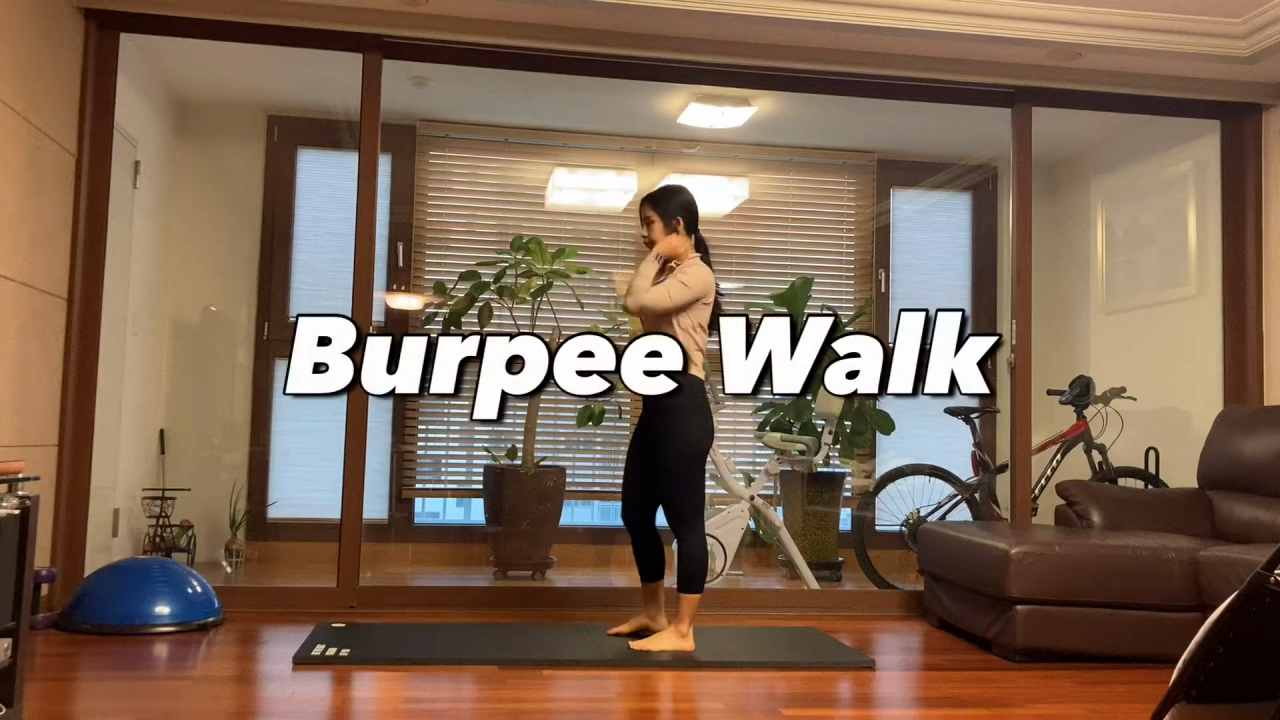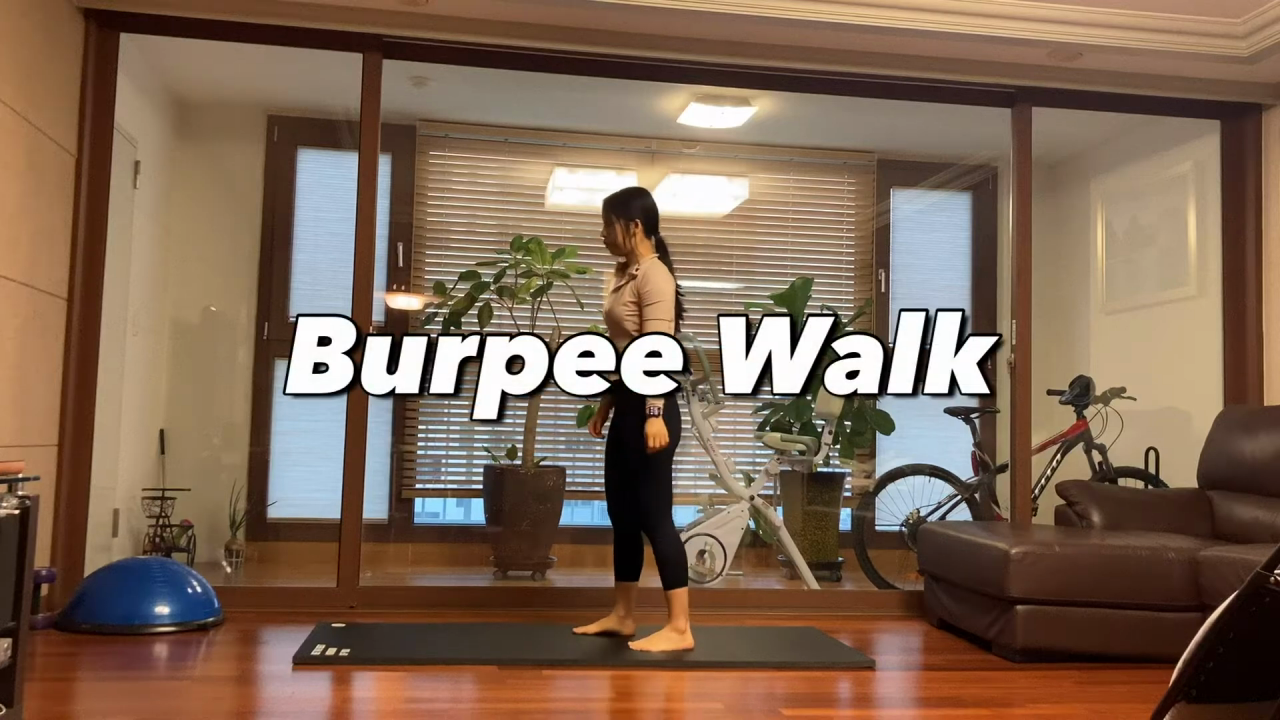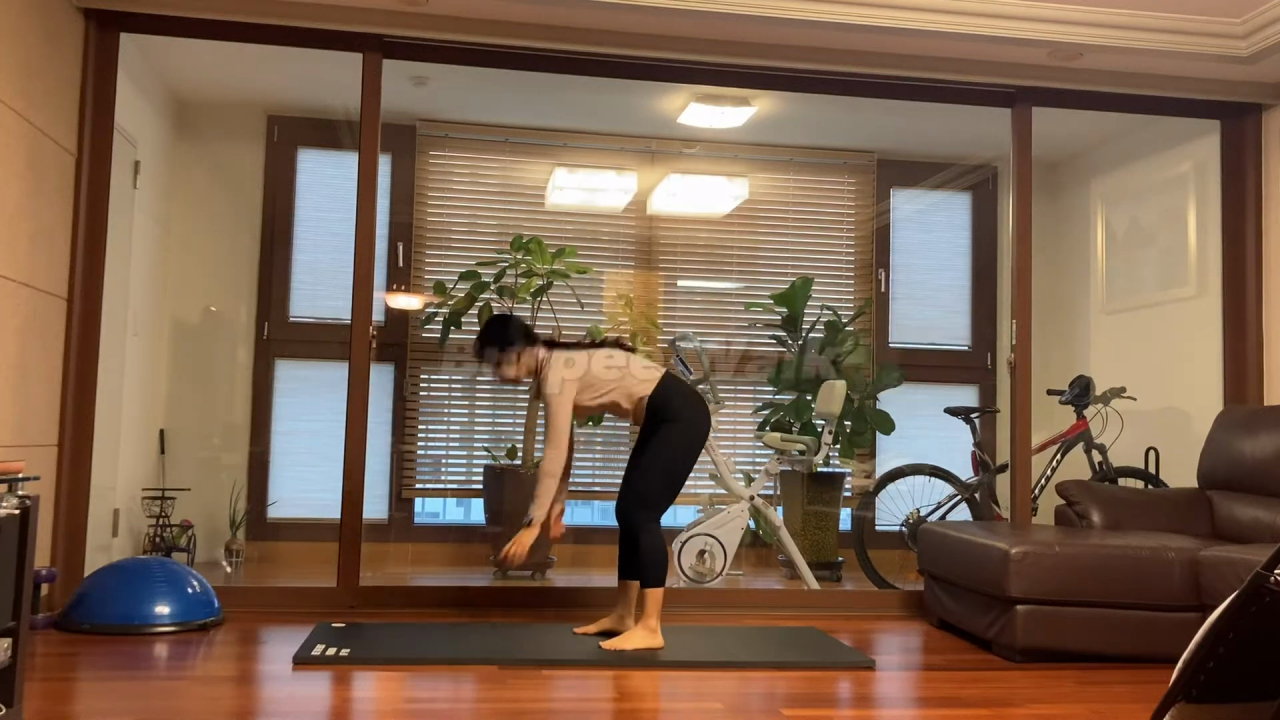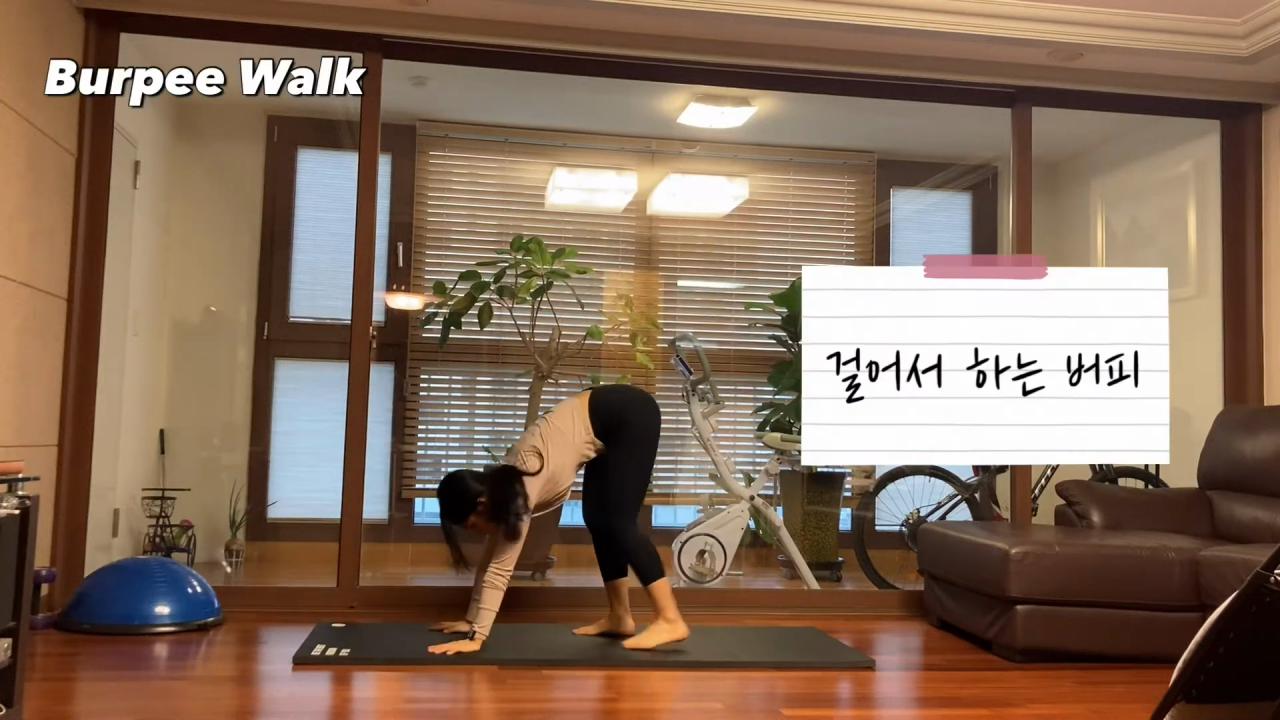
dt=0.7s
person 1, frame 1
left shoulder: (696, 275)
right shoulder: (669, 275)
left elbow: (634, 301)
left wrist: (655, 255)
left hip: (683, 406)
right hip: (656, 404)
left knee: (685, 519)
right knee: (635, 513)
left ankle: (682, 630)
right ankle: (653, 613)
person 1, frame 2
left shoulder: (654, 276)
right shoulder: (625, 275)
left wrist: (656, 415)
right wrist: (605, 406)
left hip: (648, 407)
right hip: (627, 406)
left knee: (654, 518)
right knee: (622, 514)
left ankle: (679, 628)
right ankle: (622, 615)
person 1, frame 3
left shoulder: (557, 374)
right shoulder: (553, 369)
left elbow: (554, 454)
right elbow: (560, 450)
left wrist: (532, 524)
right wrist: (556, 506)
left hip: (682, 416)
right hip: (661, 417)
left knee: (639, 510)
right knee: (628, 510)
left ankle: (650, 628)
right ankle: (623, 614)
person 1, frame 4
left shoulder: (511, 497)
right shoulder: (502, 484)
left elbow: (499, 571)
right elbow: (491, 561)
left wrist: (475, 637)
right wrist: (471, 621)
left hip: (630, 414)
right hip: (606, 414)
left knee: (615, 522)
right knee: (598, 520)
left ankle: (670, 619)
right ankle: (621, 617)
